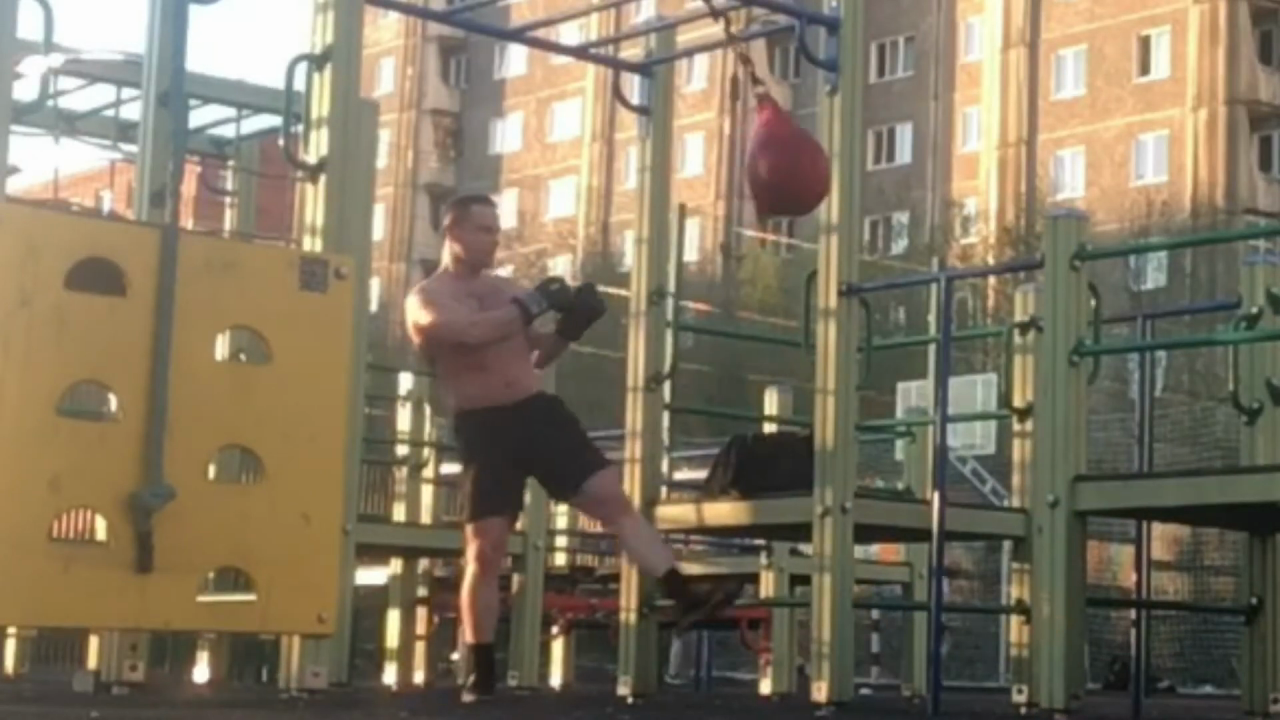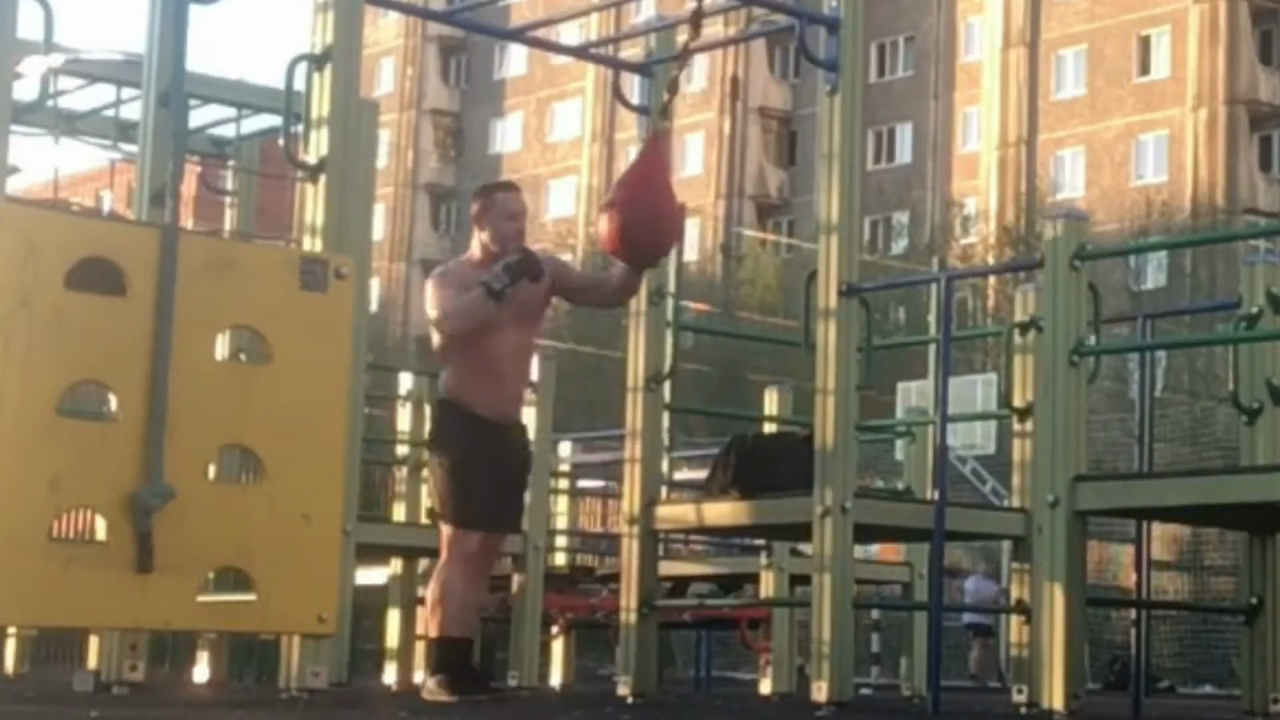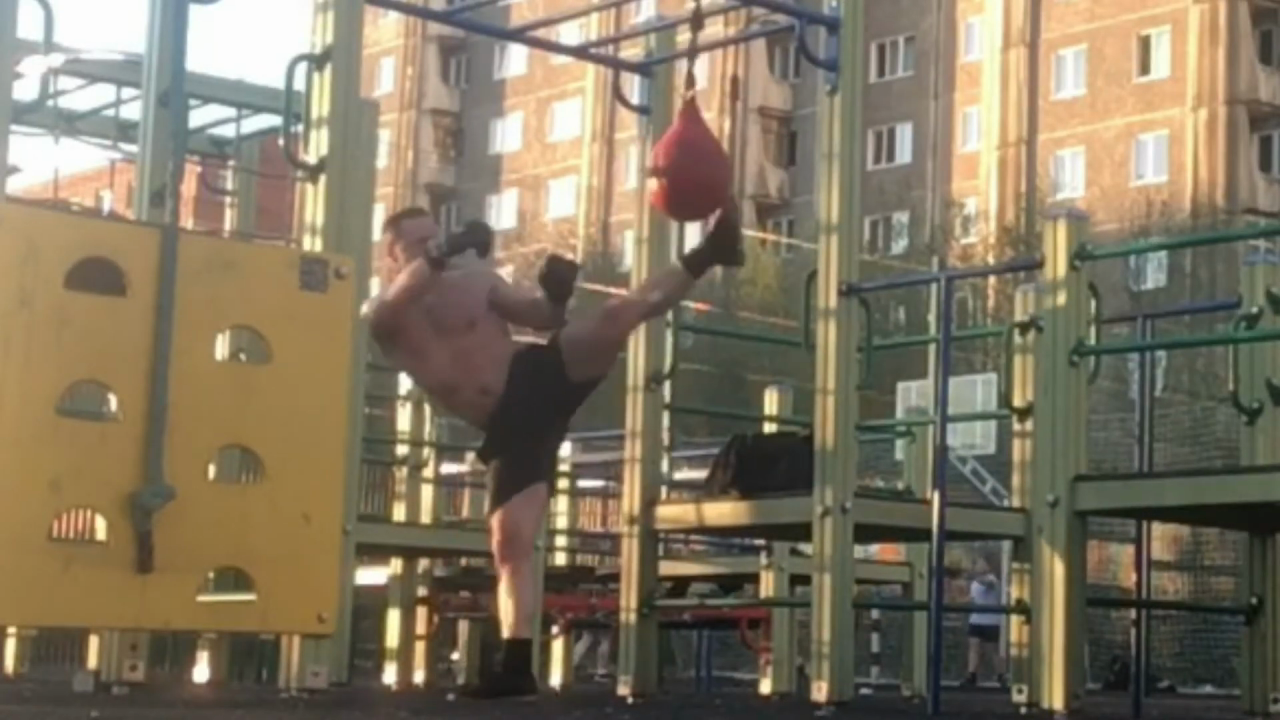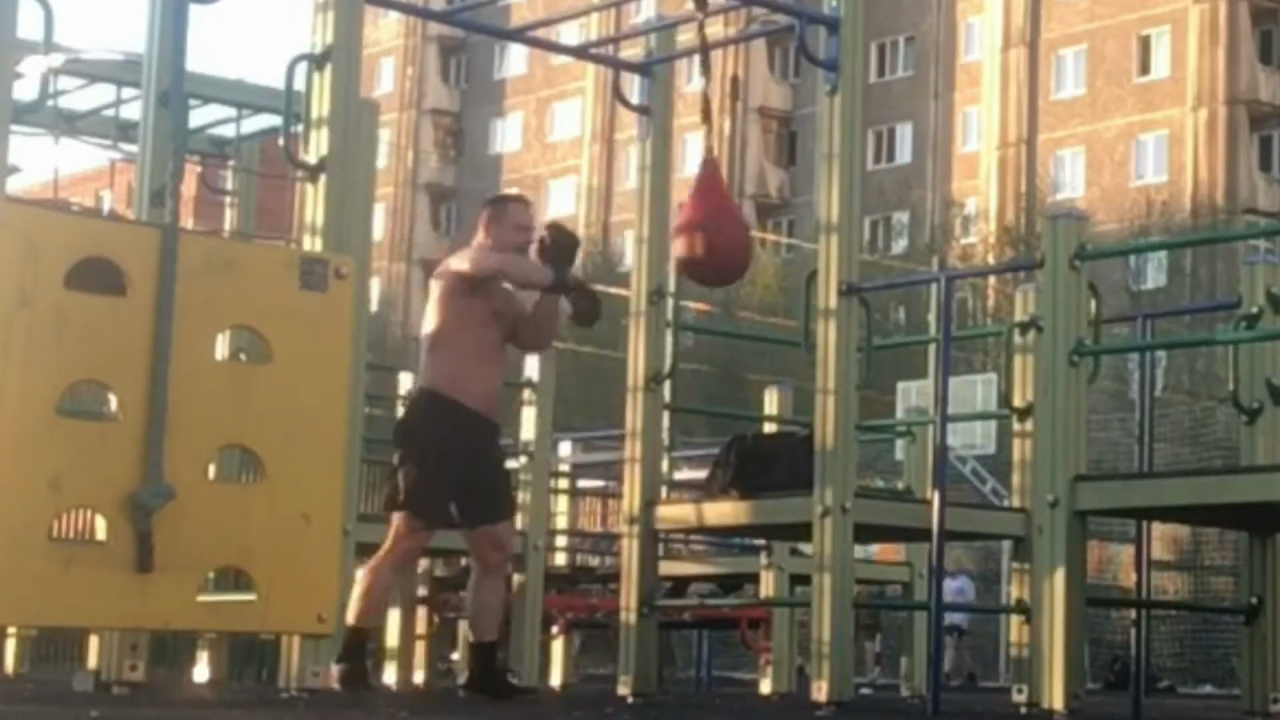
dt=0.7s
person 1, frame 1
left shoulder: (503, 286)
right shoulder: (425, 298)
right elbow: (473, 332)
left wrist: (567, 330)
right wrist: (530, 301)
left hip: (539, 414)
right hip: (485, 429)
left knee: (611, 497)
right knee: (485, 551)
left ankle: (684, 595)
right ankle: (479, 673)
person 1, frame 2
left shoulder: (542, 270)
right shoulder: (450, 279)
left elbow: (604, 292)
right elbow: (448, 331)
left wrist: (633, 269)
right wrist: (500, 283)
left hip: (506, 432)
right hip: (461, 427)
left knee: (485, 552)
right knee: (460, 548)
left ankle: (459, 664)
right ankle: (440, 671)
person 1, frame 3
left shoulder: (473, 281)
right shoulder: (381, 318)
left elbow: (540, 320)
right elbow: (397, 299)
left wrist: (557, 295)
right wrist: (443, 252)
left hip: (538, 379)
right hip: (507, 425)
left knee: (603, 319)
right knee: (513, 544)
left ankle: (700, 260)
right ankle: (515, 668)
person 1, frame 4
left shoulder: (504, 300)
right shoulder: (459, 269)
left elbow: (540, 339)
right elbow: (499, 265)
left wrist: (557, 275)
right wrist: (563, 280)
left hip: (479, 433)
right hip: (436, 421)
left knee: (499, 551)
right knee: (403, 546)
left ankle: (485, 668)
right ankle: (350, 658)
